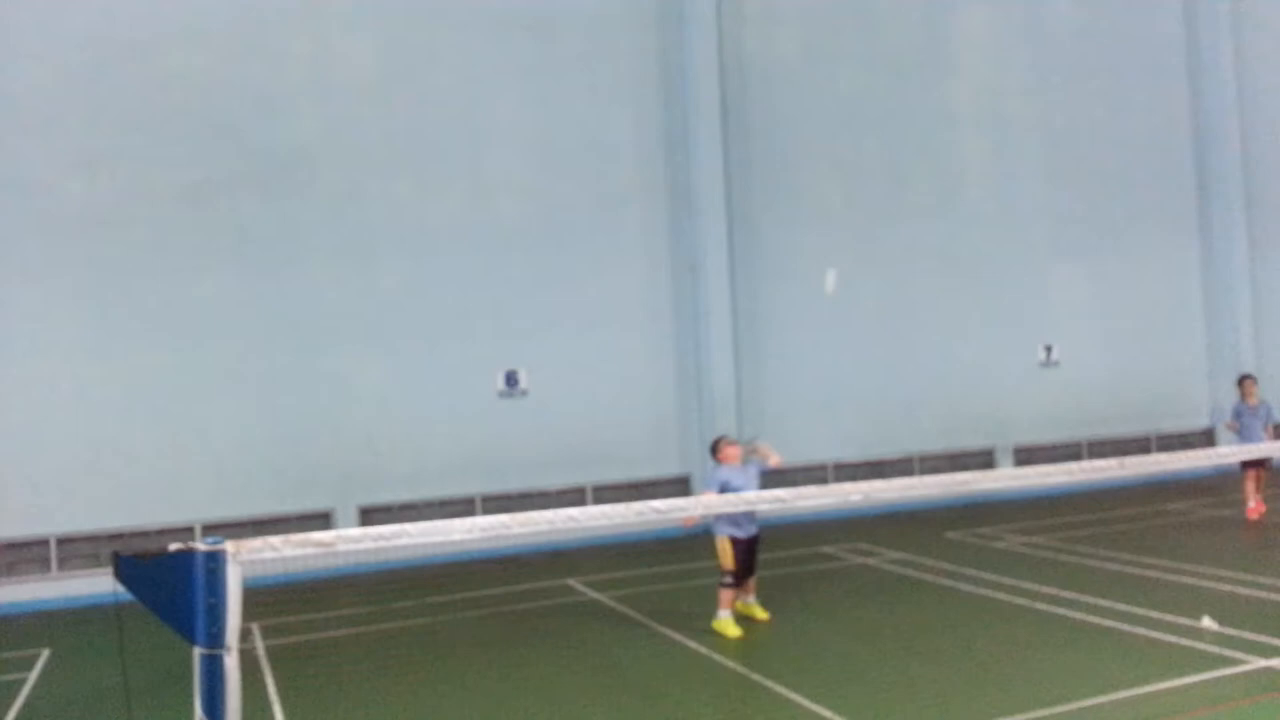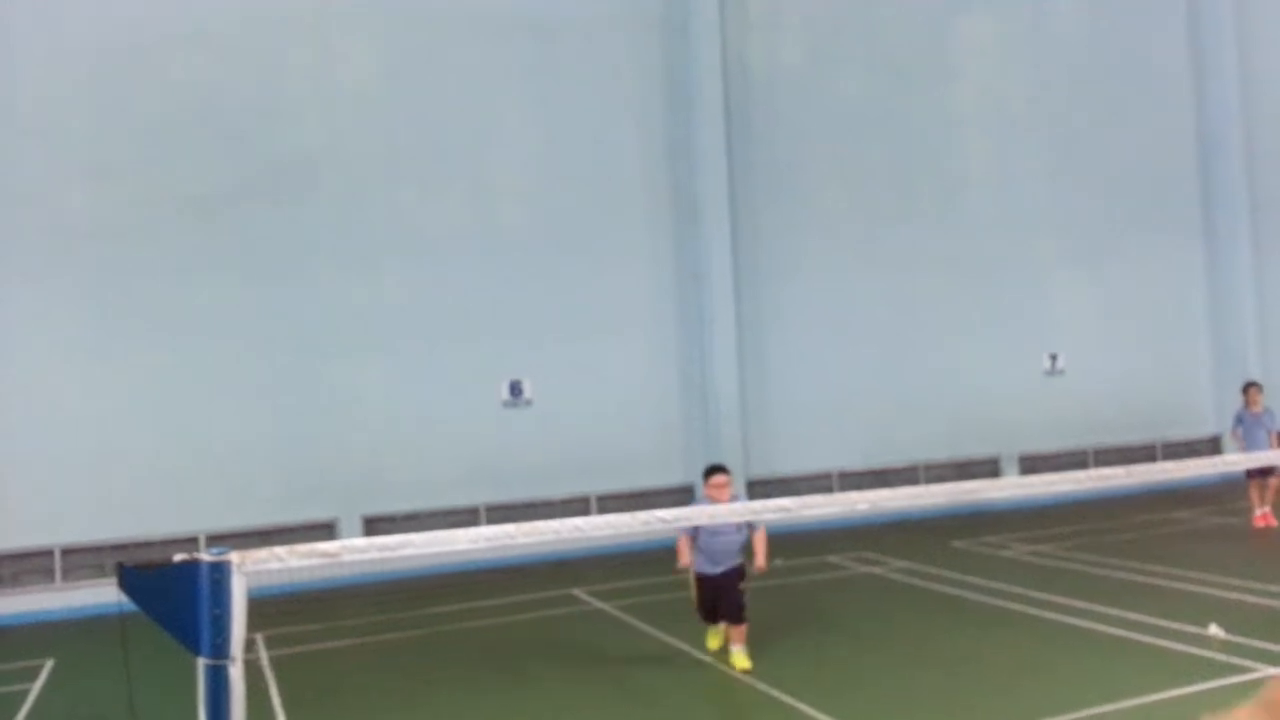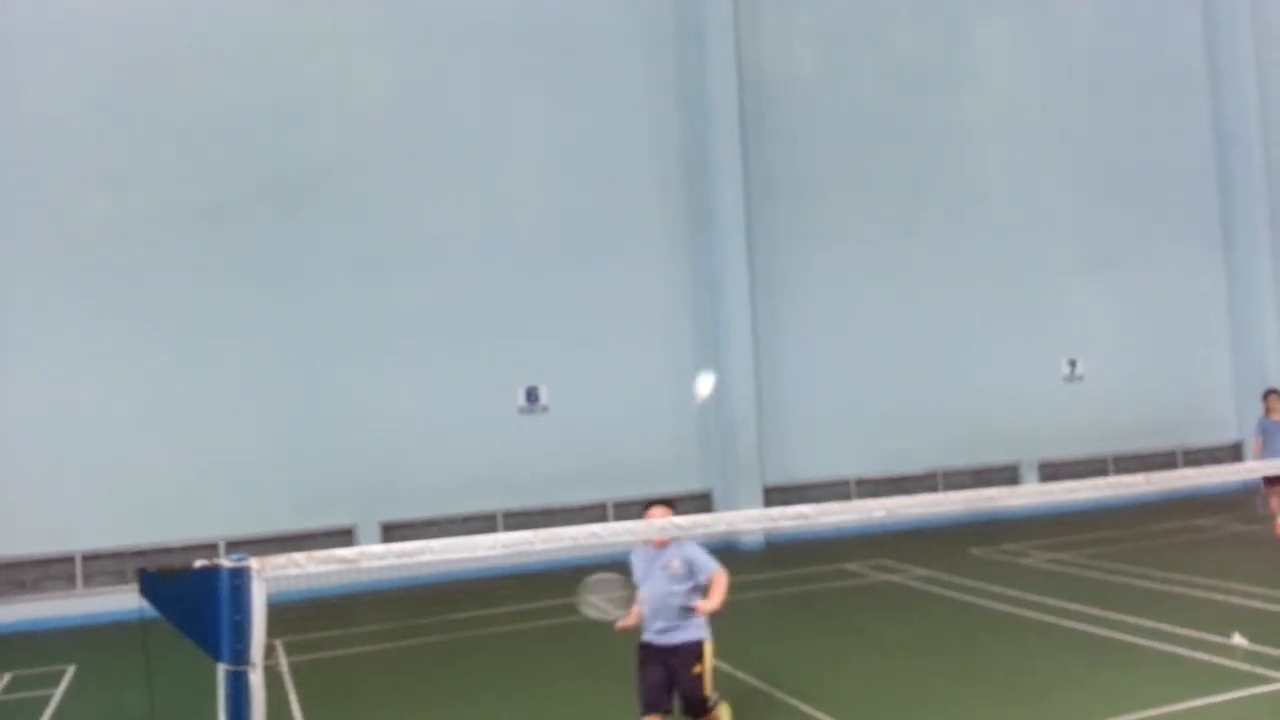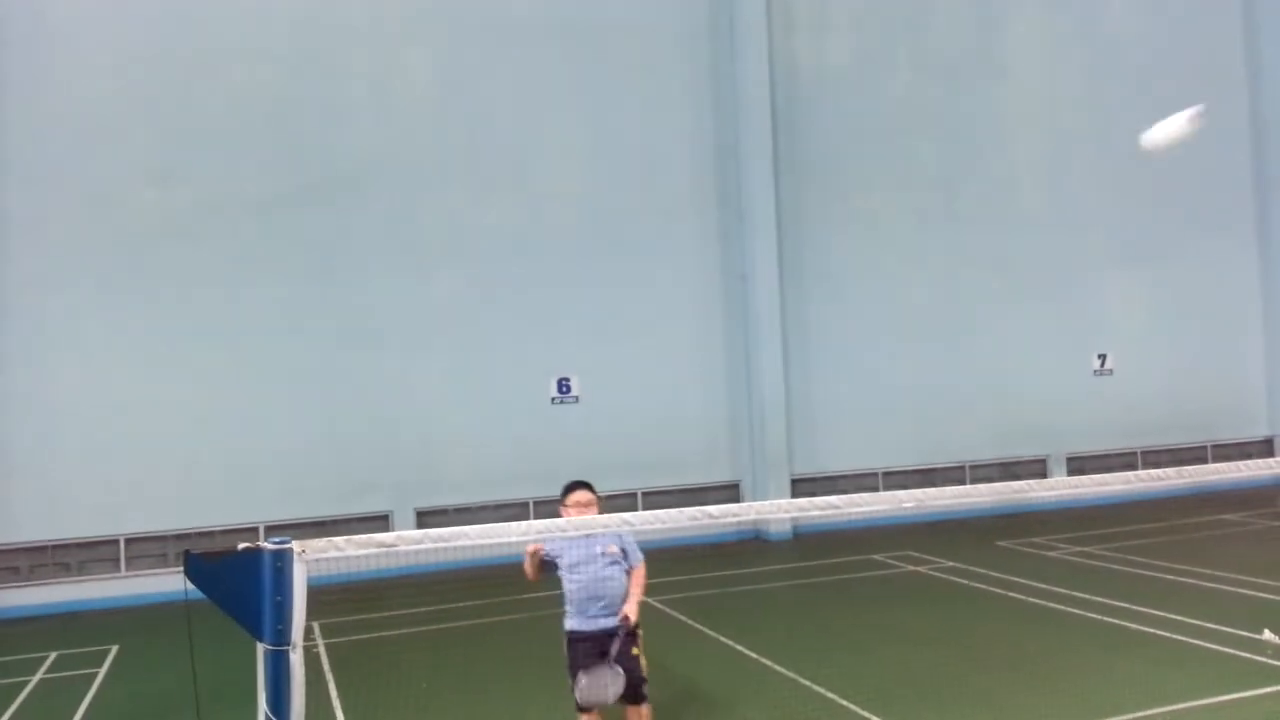
dt=0.7s
person 1, frame 1
left shoulder: (751, 466)
right shoulder: (720, 473)
left elbow: (774, 460)
left wrist: (760, 449)
left hip: (750, 530)
right hip: (728, 533)
left knee: (748, 570)
right knee: (731, 574)
left ankle: (747, 602)
right ankle: (723, 618)
person 1, frame 2
right shoulder: (698, 508)
left elbow: (757, 530)
right elbow: (684, 536)
left wrist: (760, 556)
right wrist: (685, 557)
left hip: (733, 568)
right hip: (704, 569)
left knee: (735, 610)
right knee: (708, 613)
left ankle: (738, 651)
right ankle: (715, 627)
person 1, frame 3
left shoulder: (687, 550)
right shoulder: (637, 557)
left elbow: (719, 576)
left wrist: (714, 601)
right wrist: (632, 619)
left hip: (690, 639)
right hip: (652, 643)
left knee: (696, 702)
person 1, frame 4
left shoulder: (617, 534)
right shoulder: (557, 544)
left elbow: (638, 567)
right elbow: (533, 574)
left wrist: (633, 601)
right wrist: (531, 556)
left hip: (621, 625)
right hip: (581, 629)
left knee: (634, 685)
